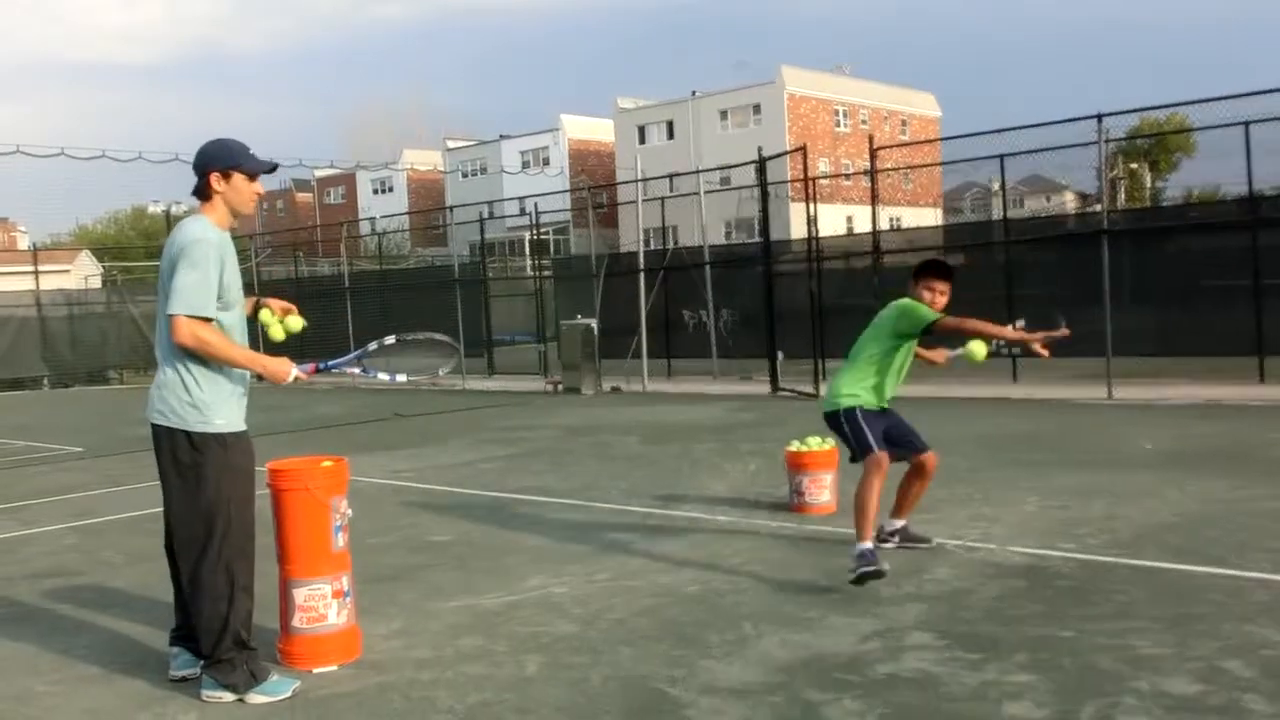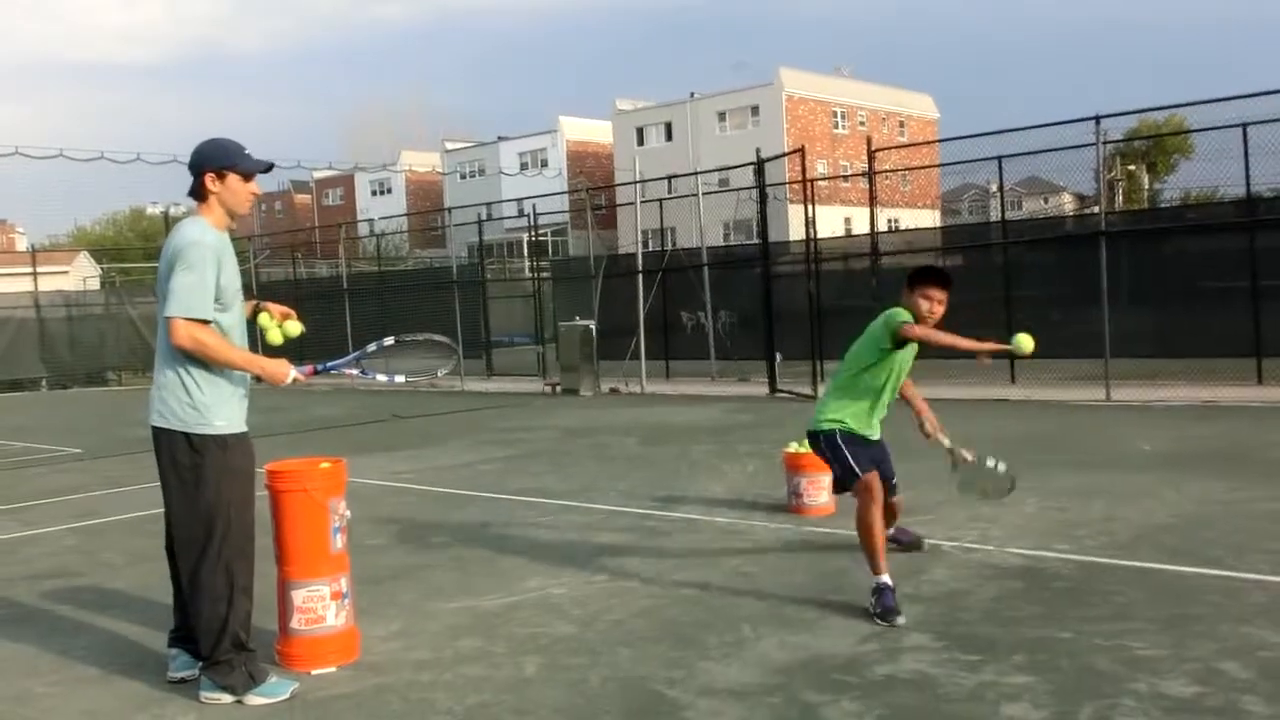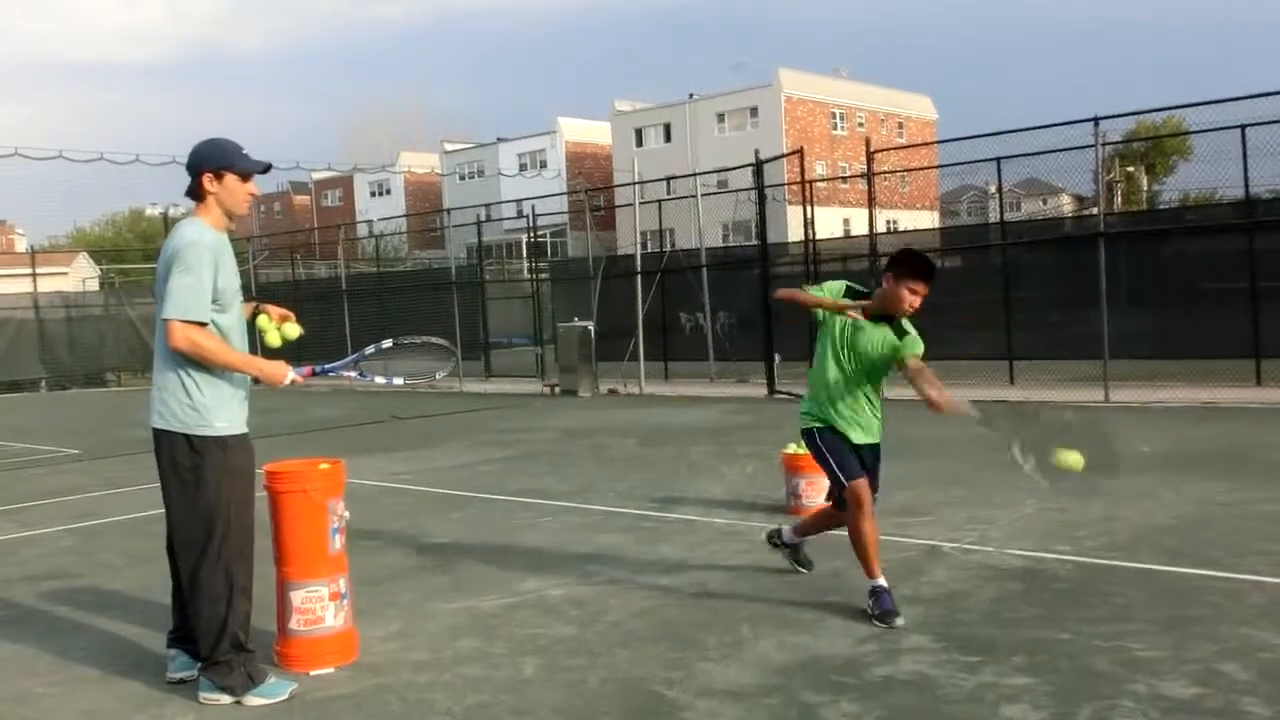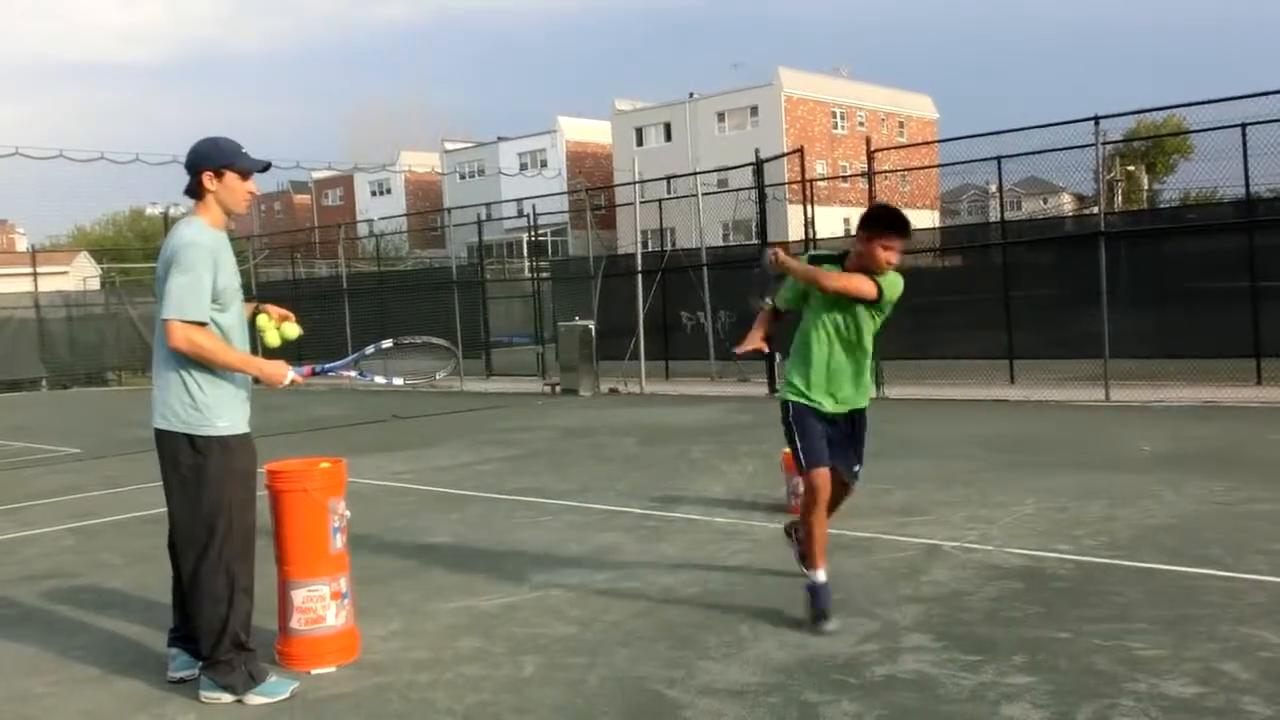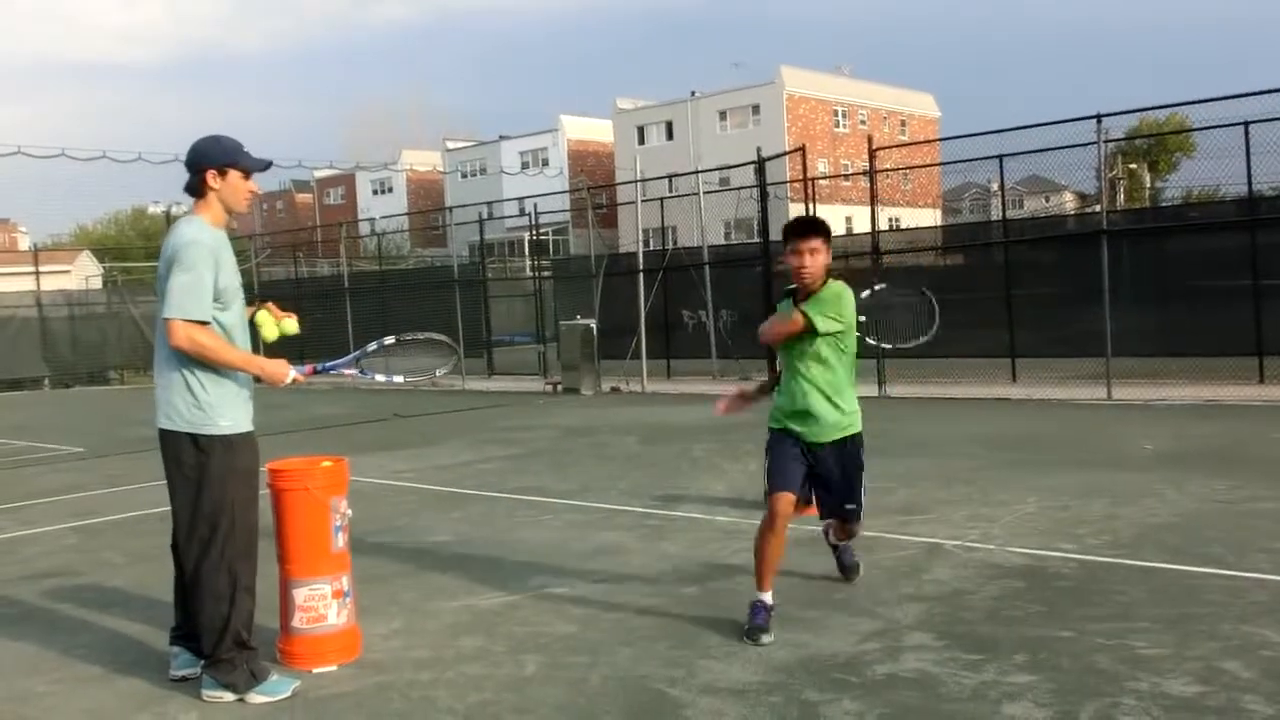
dt=0.2s
person 1, frame 1
left shoulder: (200, 236)
right shoulder: (202, 240)
right elbow: (187, 330)
left wrist: (255, 304)
right wrist: (264, 364)
left hip: (186, 417)
right hip: (206, 421)
left knee: (194, 537)
right knee: (224, 543)
left ankle: (190, 646)
right ankle: (228, 668)
person 1, frame 2
left shoulder: (204, 238)
right shoulder: (199, 242)
right elbow: (185, 332)
left wrist: (254, 307)
right wrist: (262, 366)
left hip: (189, 420)
right hip: (206, 423)
left knee: (194, 540)
right knee: (224, 544)
left ankle: (188, 648)
right ankle: (226, 670)
person 1, frame 3
left shoulder: (205, 240)
right shoulder: (197, 243)
right elbow: (182, 334)
left wrist: (254, 309)
right wrist: (260, 367)
left hip: (191, 421)
right hip: (206, 425)
left knee: (195, 541)
right knee: (223, 546)
left ankle: (187, 648)
right ankle: (225, 671)
person 1, frame 4
left shoulder: (205, 239)
right shoulder: (195, 243)
right elbow: (181, 334)
left wrist: (254, 308)
right wrist: (259, 368)
left hip: (195, 420)
right hip: (208, 424)
left knee: (197, 540)
right knee: (225, 545)
left ankle: (188, 647)
right ankle: (226, 669)
person 1, frame 5
left shoulder: (204, 237)
right shoulder: (197, 242)
right elbow: (183, 333)
left wrist: (252, 311)
right wrist: (261, 366)
left hip: (199, 420)
right hip: (212, 424)
left knee: (200, 539)
right knee: (227, 544)
left ankle: (190, 646)
right ankle: (229, 669)
person 2, frame 1
left shoulder: (906, 316)
right shoulder: (907, 308)
right elbow: (960, 326)
left wrist: (926, 355)
right wrist: (1023, 337)
left hip: (873, 403)
right hip: (848, 401)
left knee: (927, 462)
right knee: (878, 462)
left ankle: (894, 528)
right ankle: (864, 551)
person 2, frame 2
left shoulder: (908, 344)
right shoulder: (895, 317)
right elbow: (914, 333)
left wrist: (923, 412)
right wrist: (980, 346)
left hip: (866, 428)
right hip: (835, 423)
left knee: (891, 503)
right knee: (870, 487)
left ankle: (888, 531)
right ankle: (882, 585)
person 2, frame 3
left shoulder: (906, 339)
right shoulder: (842, 293)
left elbow: (916, 370)
right elbow: (783, 295)
left wrist: (932, 390)
right wrist: (839, 305)
left hip: (863, 430)
right hip: (823, 421)
left knee: (847, 511)
right knee: (858, 496)
left ankle: (788, 535)
right ankle: (878, 587)
person 2, frame 4
left shoulder: (891, 284)
right shoulder: (814, 266)
left elbow: (832, 284)
right elbow: (773, 309)
left wrist: (786, 263)
right wrist: (758, 333)
left hip: (850, 401)
right hip: (802, 396)
left knee: (842, 484)
right knee: (819, 483)
left ankle: (802, 529)
right ankle: (817, 582)
person 2, frame 5
left shoulder: (839, 296)
right shoulder: (785, 303)
left elbow: (771, 333)
left wrist: (764, 324)
right wrist: (756, 391)
left hip: (838, 429)
right hip: (789, 426)
left knee: (848, 521)
right knee: (779, 509)
left ankle: (837, 538)
right ankle: (763, 601)
